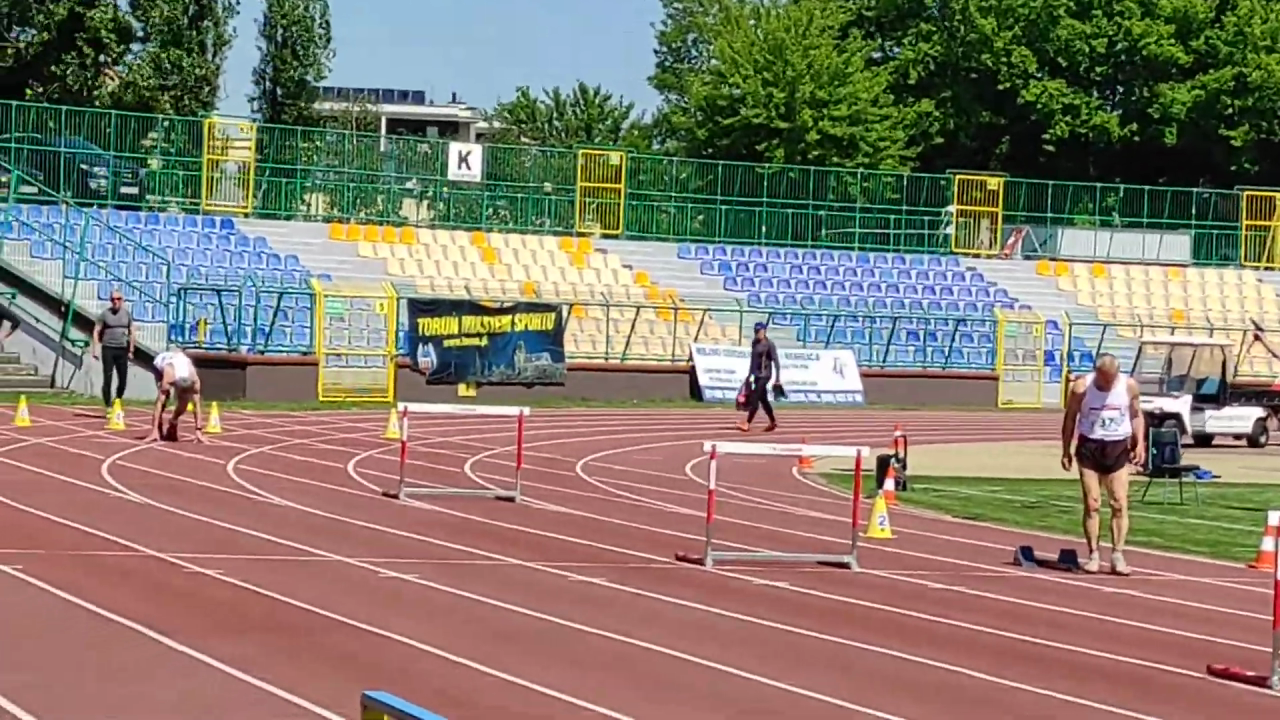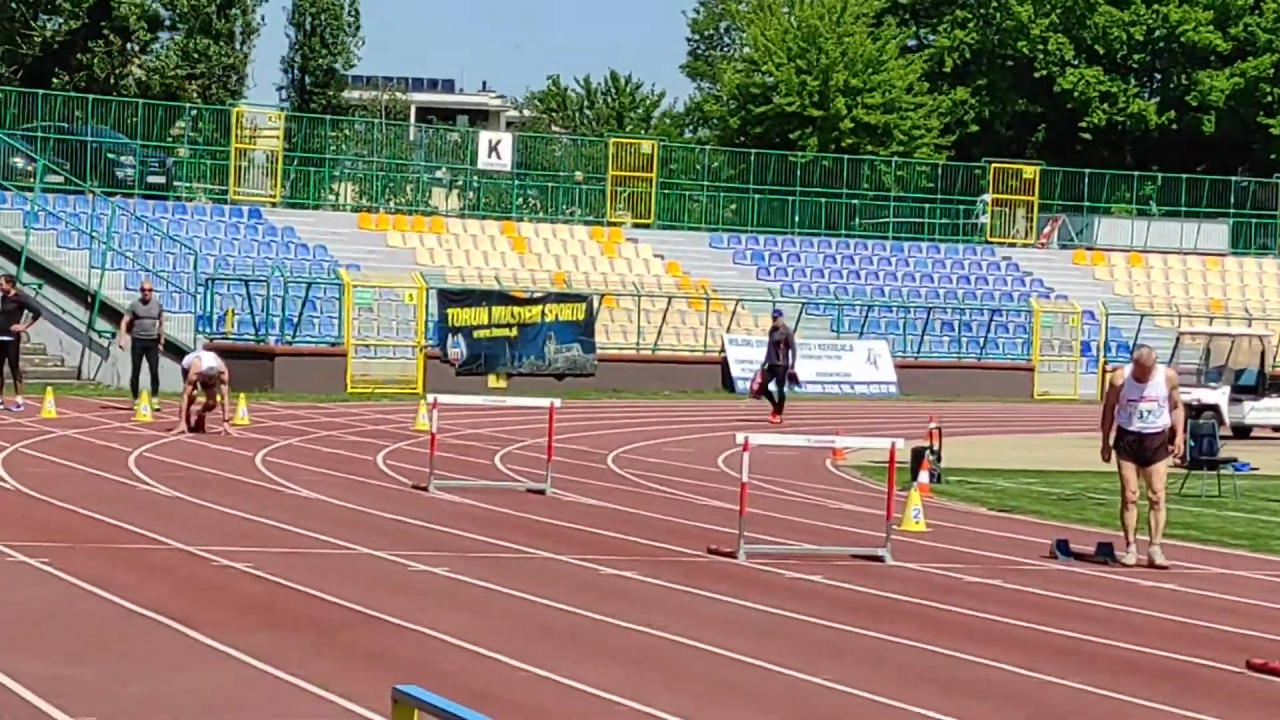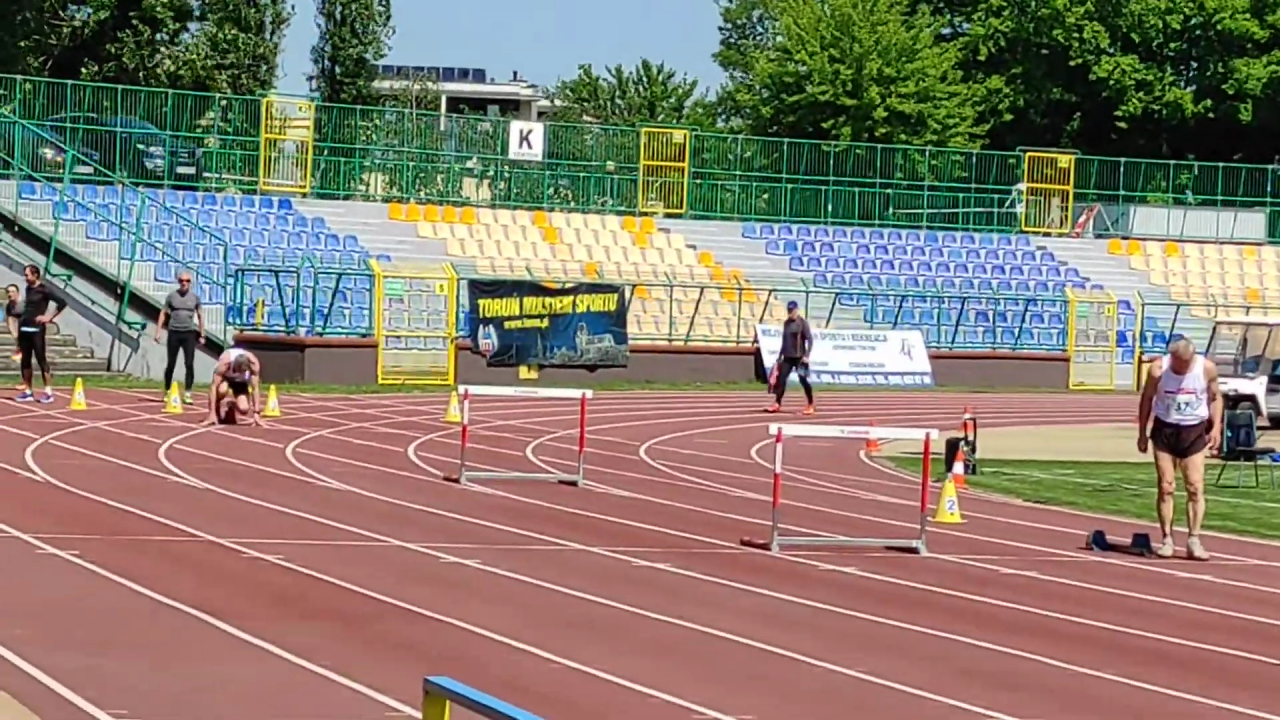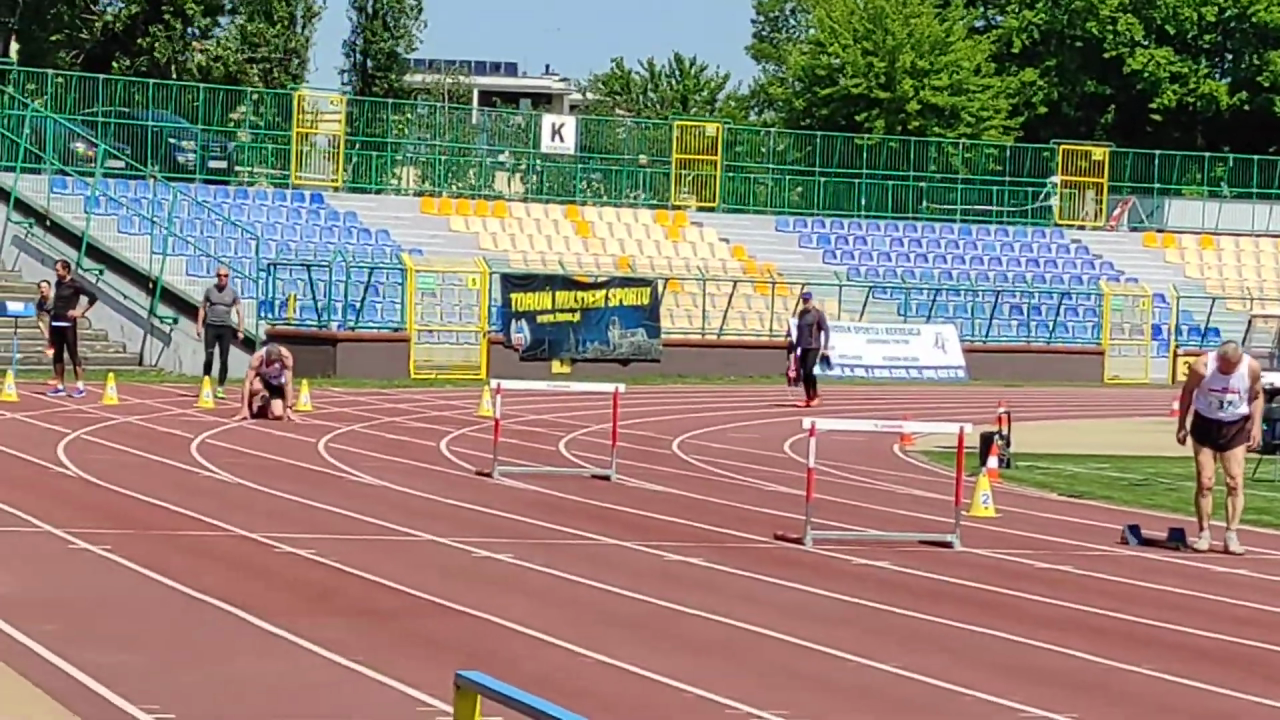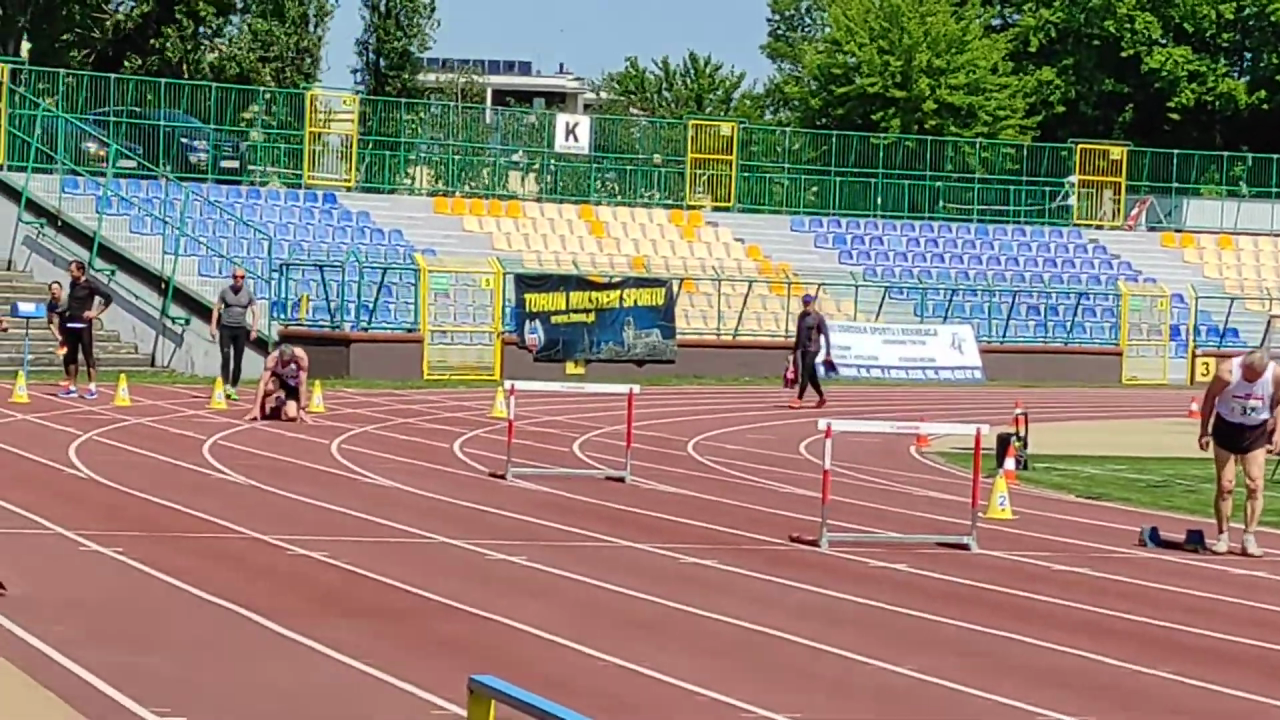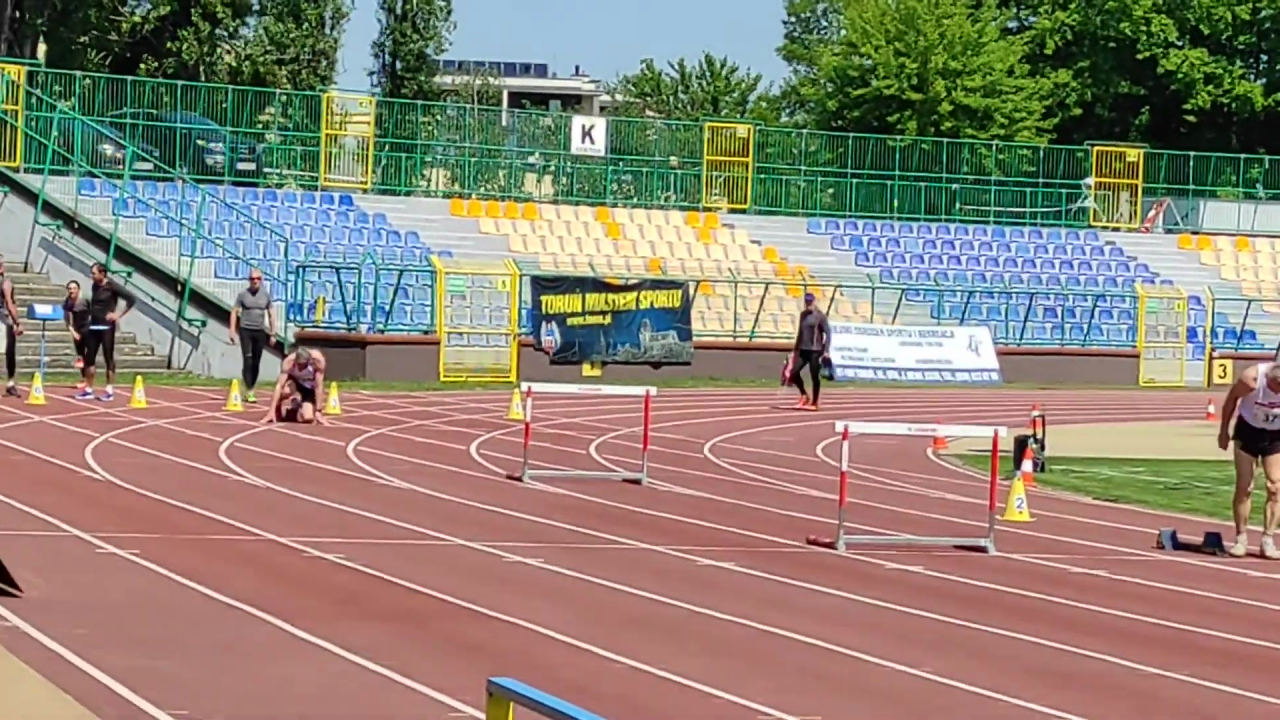
dt=0.3s
person 1, frame 1
left shoulder: (1130, 386)
right shoulder: (1081, 387)
left elbow: (1136, 415)
right elbow: (1070, 417)
left wrist: (1140, 444)
right wrist: (1066, 450)
left hip: (1118, 447)
right hip: (1089, 446)
left knee: (1120, 504)
right knee: (1091, 504)
left ankle: (1117, 555)
right ankle: (1093, 555)
person 1, frame 2
left shoulder: (1168, 376)
right shoulder: (1119, 378)
left elbow: (1176, 406)
right elbow: (1109, 409)
left wrist: (1179, 435)
right wrist: (1105, 442)
left hip: (1157, 439)
right hip: (1127, 439)
left knee: (1157, 496)
right knee: (1129, 496)
left ankle: (1155, 548)
right ankle: (1130, 548)
person 1, frame 3
left shoulder: (1207, 368)
right shoulder: (1158, 369)
left elbow: (1215, 398)
right elbow: (1147, 399)
left wrist: (1216, 428)
right wrist: (1142, 433)
left hip: (1195, 431)
right hip: (1164, 430)
left knee: (1196, 487)
right knee: (1166, 487)
left ankle: (1194, 540)
right ankle: (1167, 539)
person 1, frame 4
left shoulder: (1252, 367)
right shoulder: (1202, 366)
left elbow: (1257, 395)
right elbow: (1187, 392)
left wrist: (1256, 426)
right wrist: (1181, 425)
left hip: (1235, 427)
right hip: (1205, 424)
left knee: (1235, 482)
right knee: (1205, 482)
left ankle: (1231, 535)
right ankle: (1204, 533)
person 1, frame 5
right shoulder: (1227, 371)
right elbow: (1210, 397)
right wrist: (1204, 430)
left hip: (1257, 431)
right hip: (1226, 428)
left knee: (1255, 484)
right knee: (1225, 485)
left ankle: (1249, 537)
right ankle: (1223, 536)
person 1, frame 6
right shoulder: (1251, 378)
right elbow: (1232, 399)
right wrist: (1224, 430)
right hip: (1248, 431)
right knee: (1244, 487)
right ankle: (1241, 538)
